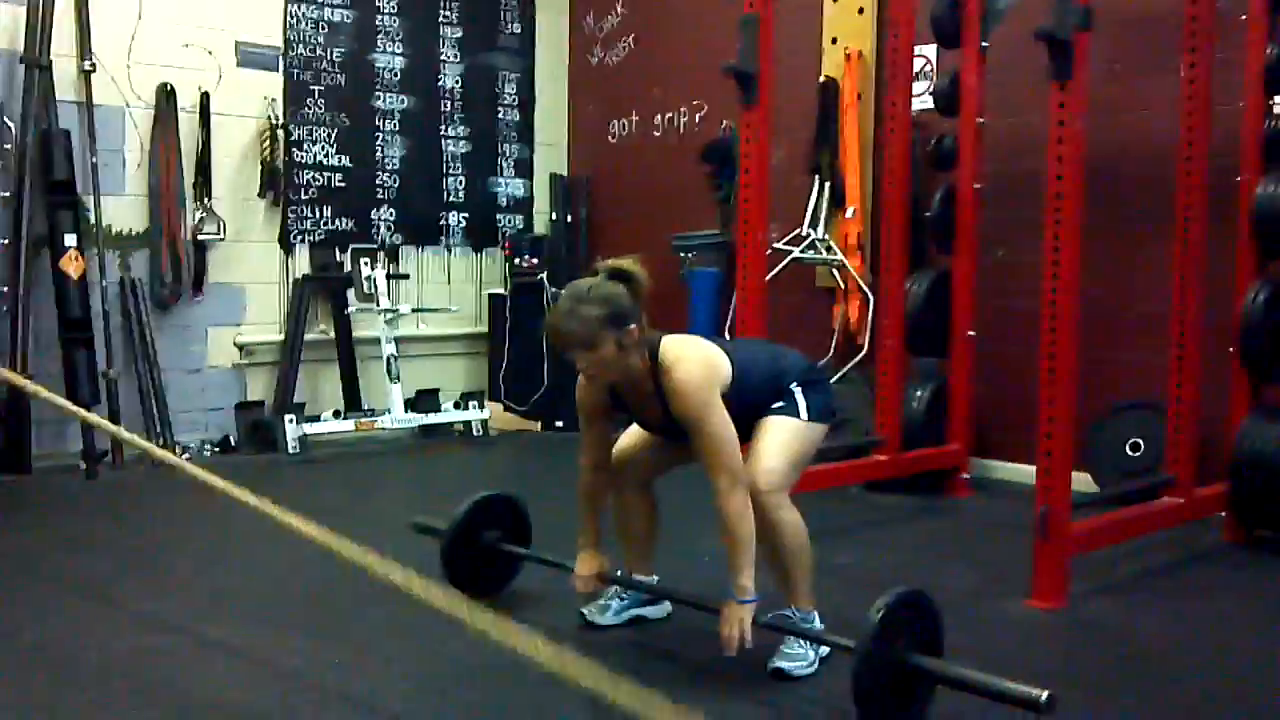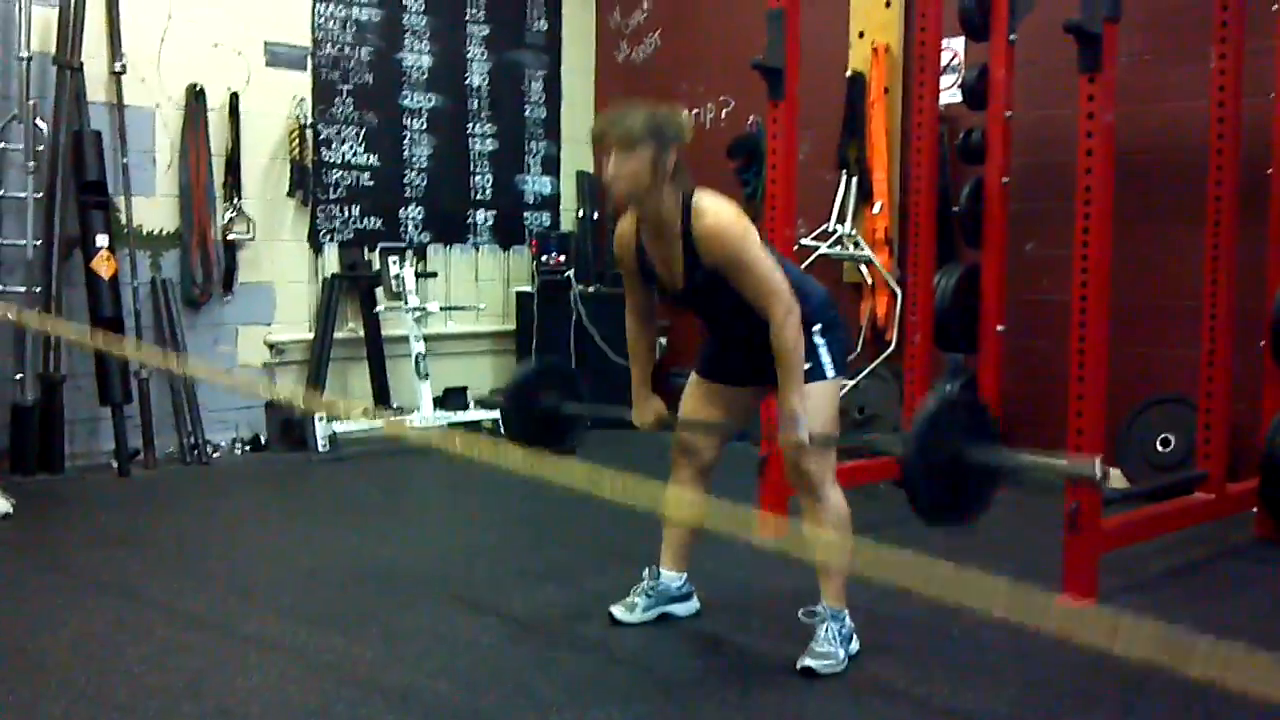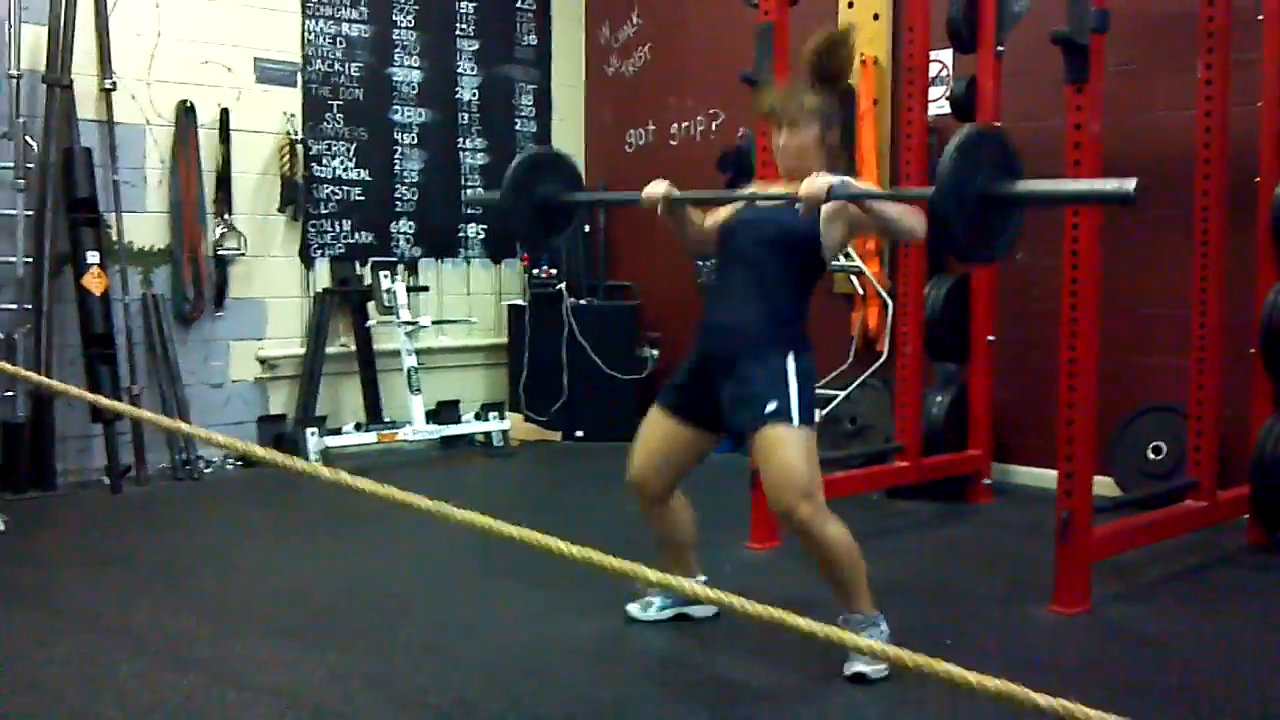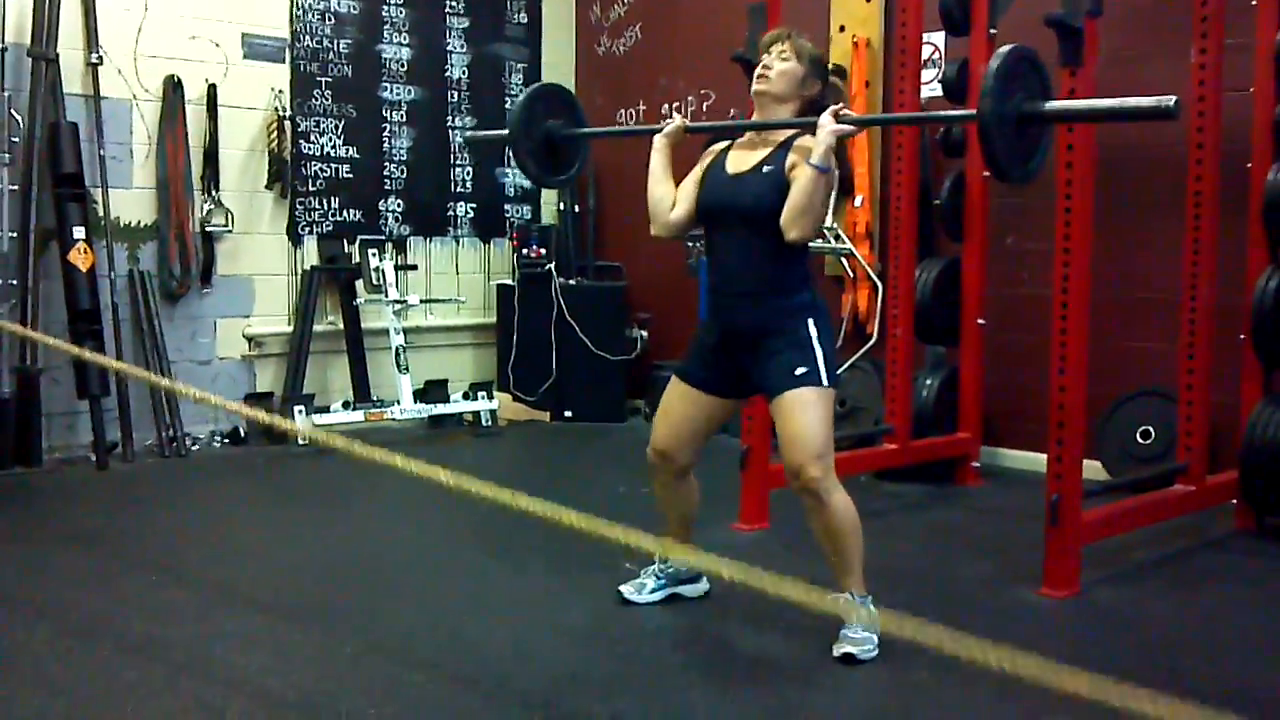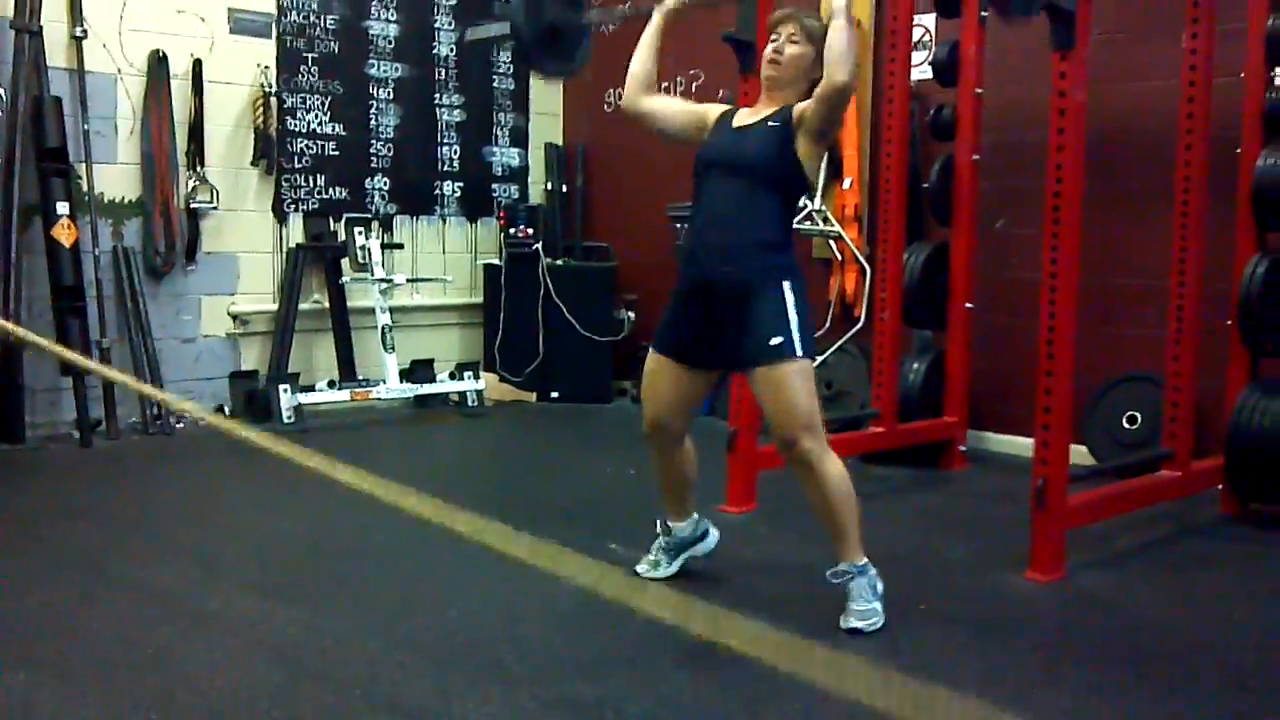
dt=1s
person 1, frame 1
left shoulder: (684, 374)
right shoulder: (594, 385)
left elbow: (731, 486)
right elbow: (595, 466)
left wrist: (744, 594)
right wrist: (589, 548)
left hip: (790, 388)
right hip: (731, 396)
left knee: (764, 487)
right knee: (624, 463)
left ankle: (804, 621)
right ankle: (642, 587)
person 1, frame 2
left shoulder: (714, 221)
right shoulder: (628, 234)
left elbow: (782, 308)
right elbow: (640, 315)
left wrist: (793, 407)
right wrist: (642, 394)
left hip: (806, 330)
right hip: (734, 341)
left knee: (810, 469)
right knee: (688, 453)
left ankle: (835, 621)
right ankle: (671, 583)
person 1, frame 3
left shoulder: (836, 199)
right shoulder: (756, 198)
left elbow: (913, 227)
right elbow: (701, 235)
left wrist: (839, 193)
right wrist: (669, 204)
left hip: (770, 362)
right hip: (706, 360)
left knee: (799, 506)
right knee: (646, 481)
left ankle: (867, 621)
right ankle: (687, 586)
person 1, frame 4
left shoulder: (805, 150)
right shoulder: (718, 152)
left elbow: (796, 228)
right elbow: (665, 222)
left wrist: (824, 147)
right wrist: (661, 145)
left hip: (790, 330)
right hip: (722, 330)
left knee: (810, 473)
right knee: (666, 454)
left ankle: (856, 606)
right ankle: (679, 567)
person 1, frame 5
left shoulder: (807, 122)
right shoulder: (719, 118)
left elbow: (840, 81)
right elbow: (637, 98)
left hip: (766, 294)
right hip: (696, 294)
left knee: (803, 444)
right knee: (660, 428)
left ankle: (857, 573)
right ankle: (683, 529)
